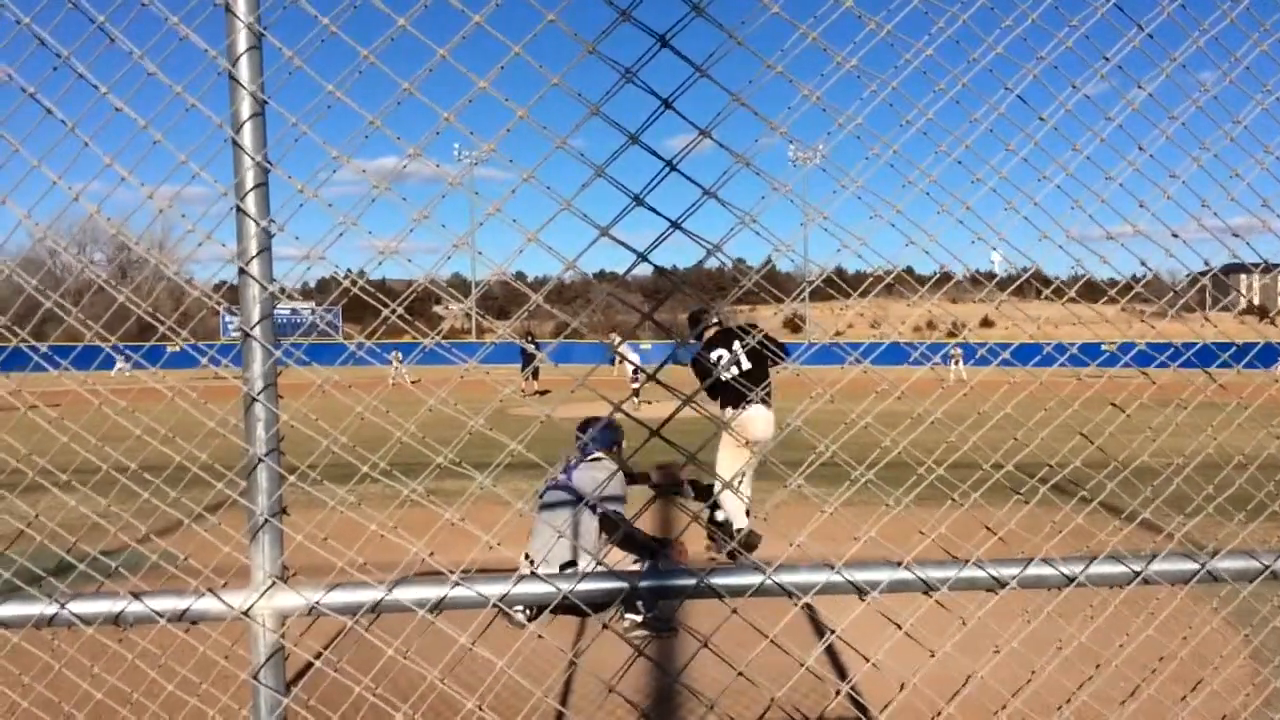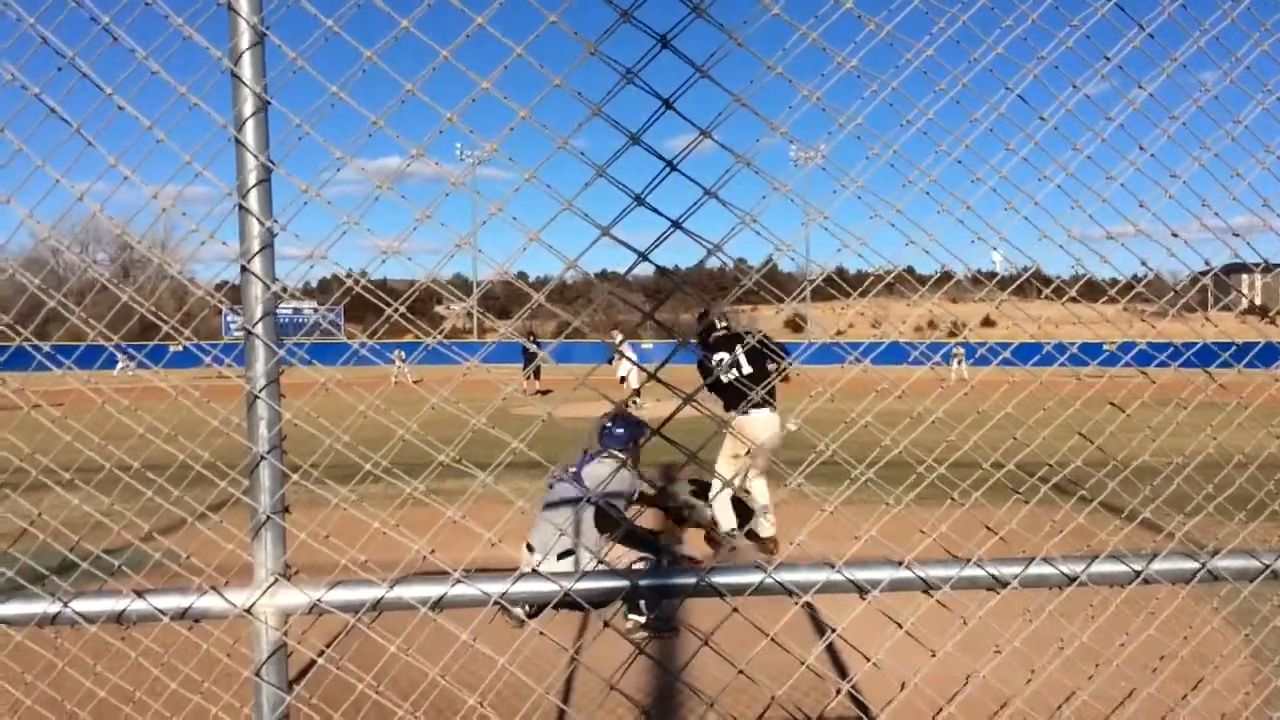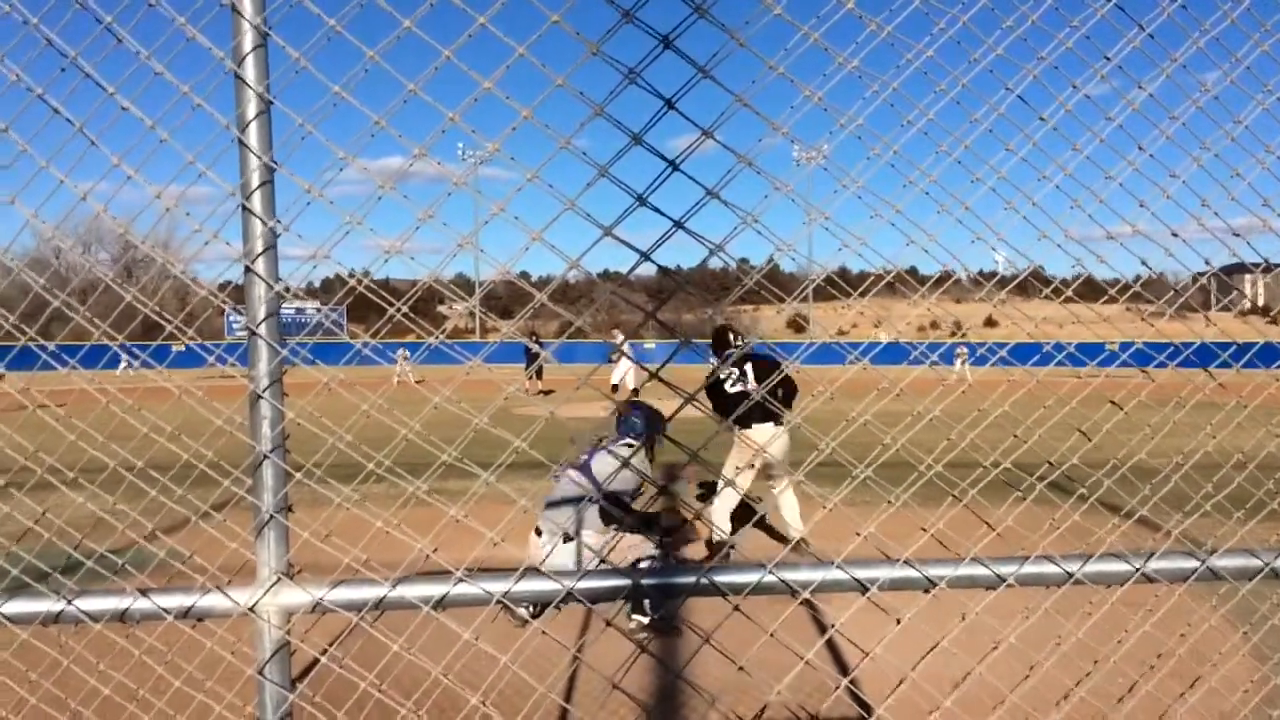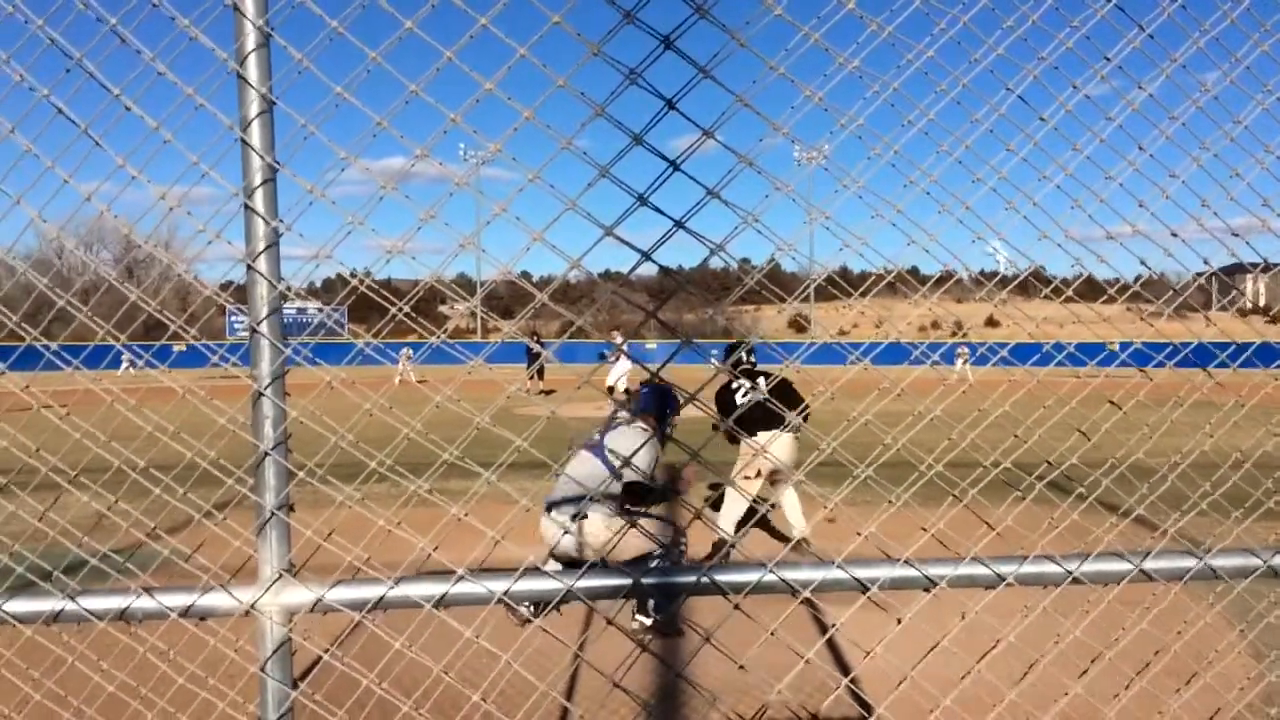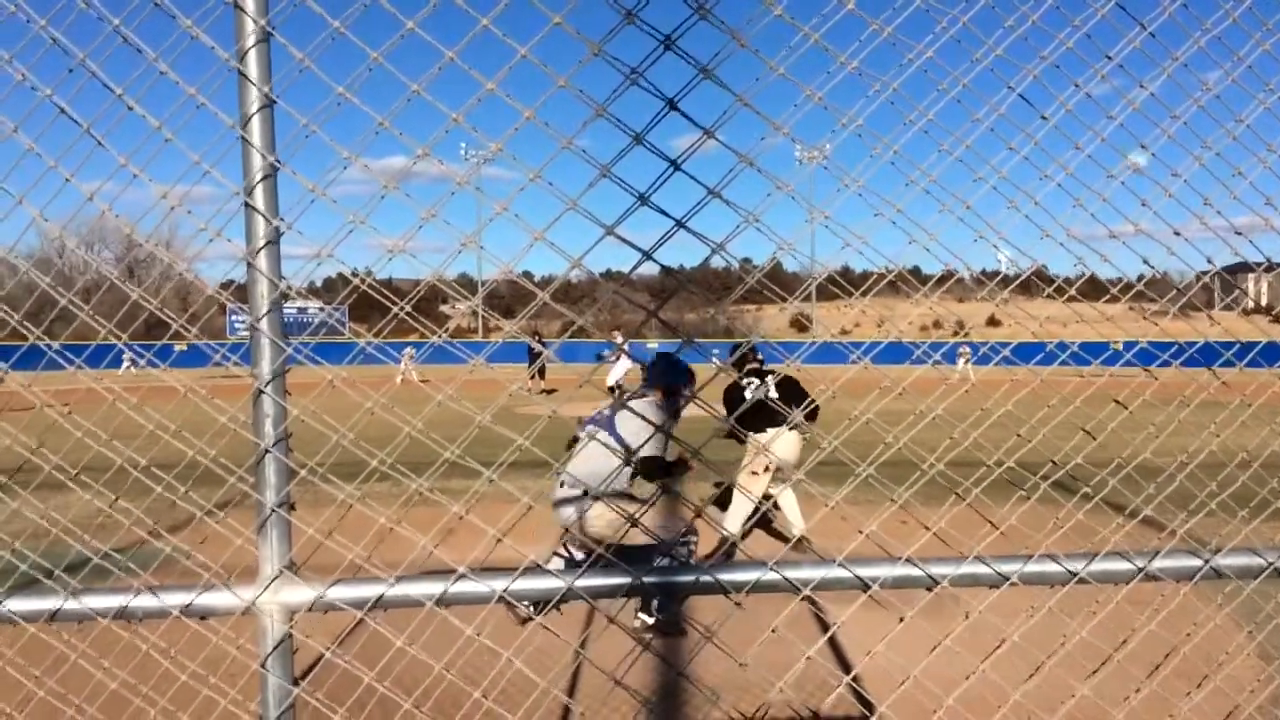
dt=0.1s
person 1, frame 1
left shoulder: (565, 470)
right shoulder: (606, 470)
right elbow: (612, 527)
left wrist: (650, 477)
right wrist: (665, 548)
left hip: (537, 573)
right hip: (575, 575)
right knee: (652, 550)
left ankle: (525, 603)
right ankle: (642, 616)
person 1, frame 2
left shoulder: (584, 464)
right shoulder: (619, 469)
right elbow: (609, 522)
right wrist: (660, 543)
left hip: (536, 566)
right hip: (572, 568)
right knee: (653, 547)
left ankle: (526, 601)
right ankle: (645, 616)
person 1, frame 3
left shoulder: (603, 451)
right shoulder: (632, 455)
right elbow: (614, 511)
right wrist: (663, 522)
left hip: (543, 548)
right hip: (573, 548)
right knee: (662, 539)
left ankle: (529, 603)
right ankle: (648, 617)
person 1, frame 4
left shoulder: (612, 430)
right shoulder: (645, 437)
right elbow: (633, 494)
right wrist: (674, 486)
left hip: (555, 526)
right hip: (585, 524)
right knee: (670, 535)
left ankle: (531, 602)
right ankle: (652, 616)
person 1, frame 5
left shoulder: (620, 404)
right shoulder: (655, 411)
left elbow: (577, 443)
right elbow: (646, 468)
right wrist: (680, 464)
left hip: (566, 500)
right hip: (597, 503)
left knee: (581, 544)
right knee: (679, 534)
left ankle: (531, 600)
right ankle: (655, 616)
person 2, frame 1
left shoulder: (700, 358)
right shoulder: (745, 333)
right elbow: (782, 353)
left hip: (740, 419)
right hip: (765, 417)
left knee: (724, 482)
right knee: (743, 475)
left ankle: (743, 535)
person 2, frame 2
left shoulder: (705, 361)
right shoulder: (752, 340)
right elbow: (783, 361)
right wrist: (767, 372)
left hip: (743, 424)
right hip: (770, 421)
left knee: (722, 485)
right knee: (756, 476)
left ankle: (728, 535)
right ankle: (767, 534)
person 2, frame 3
left shoulder: (714, 379)
right shoulder: (763, 362)
right elbow: (790, 388)
left hip: (748, 438)
right hip: (777, 435)
left knee: (724, 497)
right knee: (781, 483)
left ankle: (720, 543)
right ankle: (798, 538)
person 2, frame 4
left shoulder: (724, 392)
right shoulder: (773, 379)
left elbow: (731, 433)
right elbow: (802, 410)
left hip: (755, 445)
right hip: (785, 444)
left knee: (733, 502)
right knee: (783, 485)
left ankle: (724, 542)
right ankle: (800, 538)
person 2, frame 5
left shoulder: (733, 389)
right shoulder: (781, 377)
left elbow: (738, 430)
right elbow: (811, 409)
left wrist: (736, 434)
left hip: (761, 443)
right hip: (791, 442)
left knee: (741, 500)
right knee: (780, 485)
left ankle: (728, 540)
right ankle: (799, 536)
